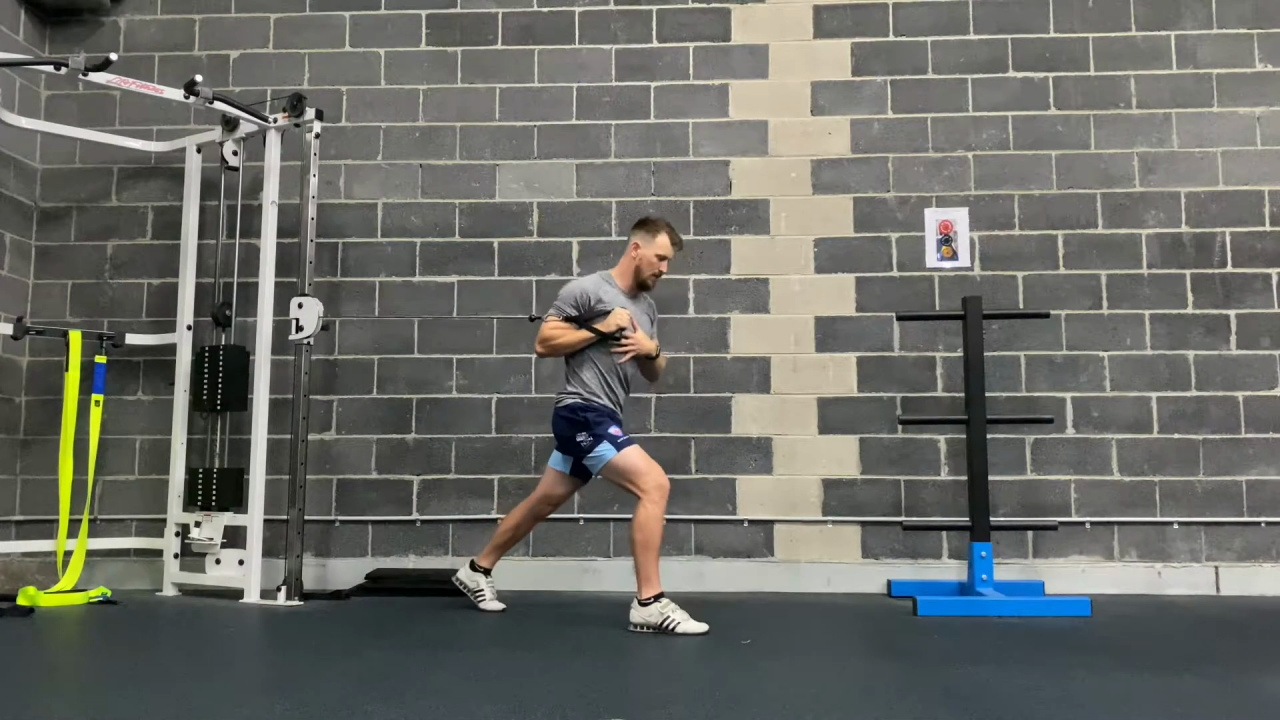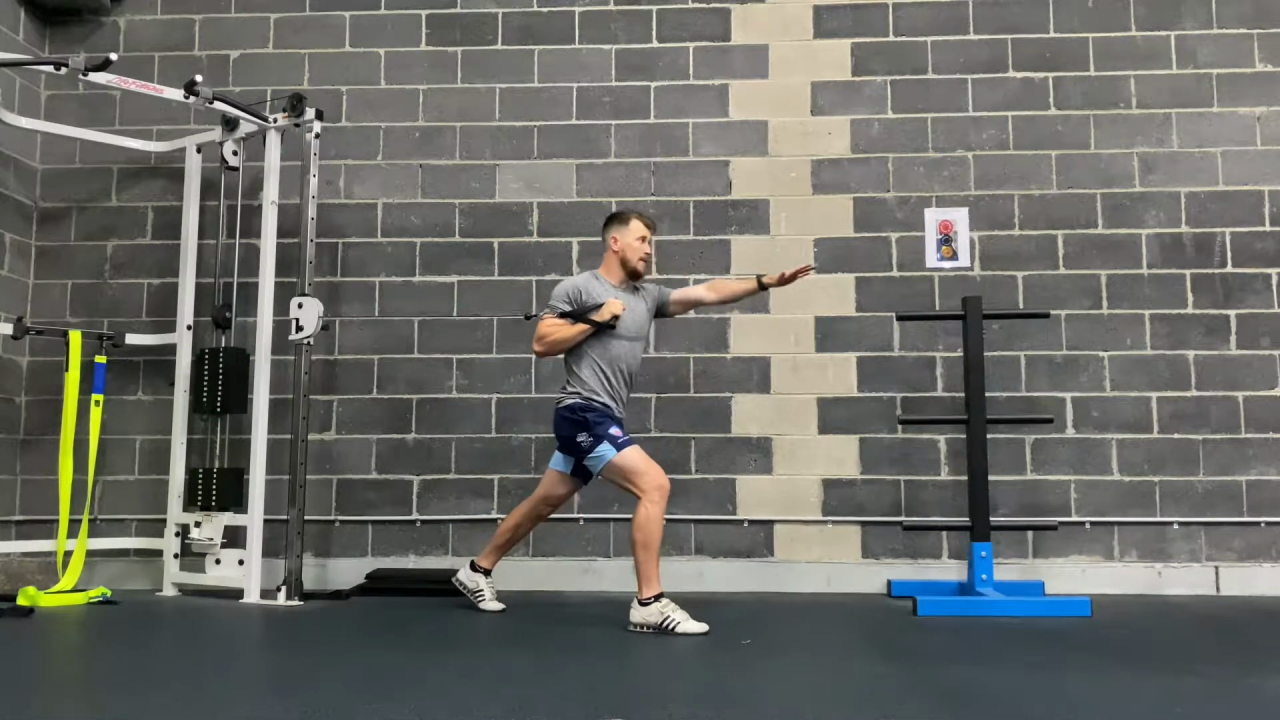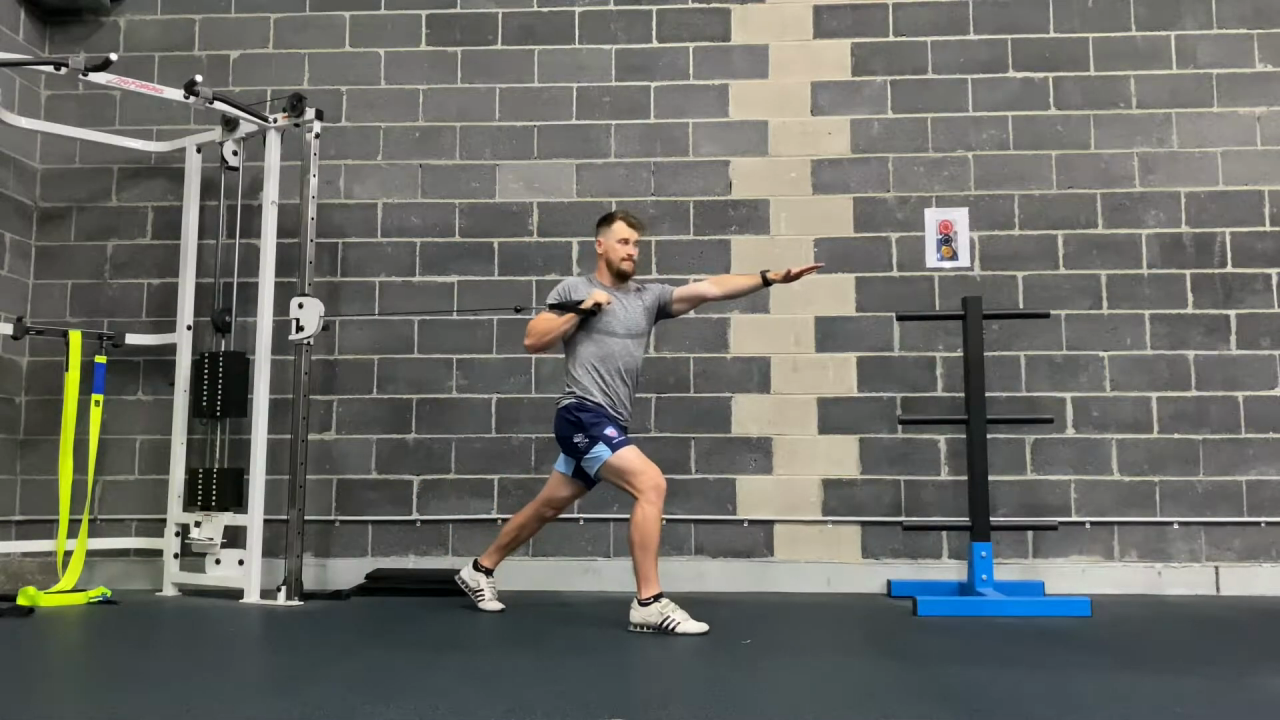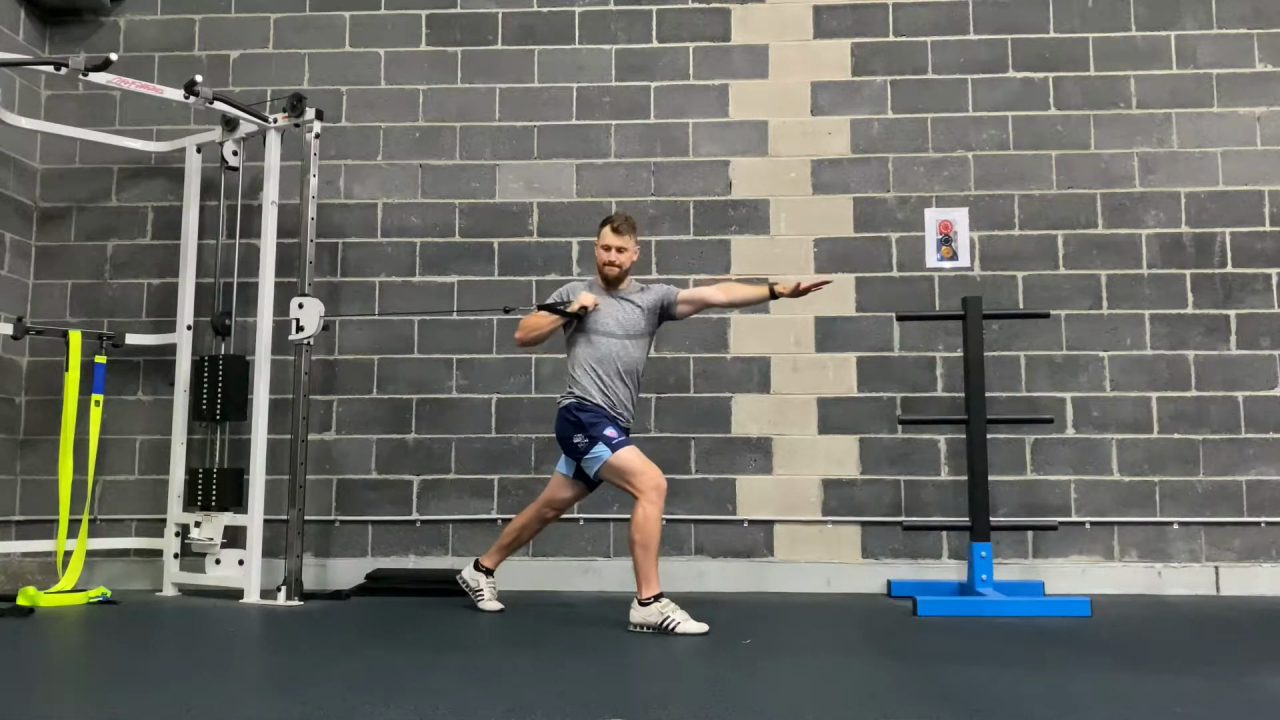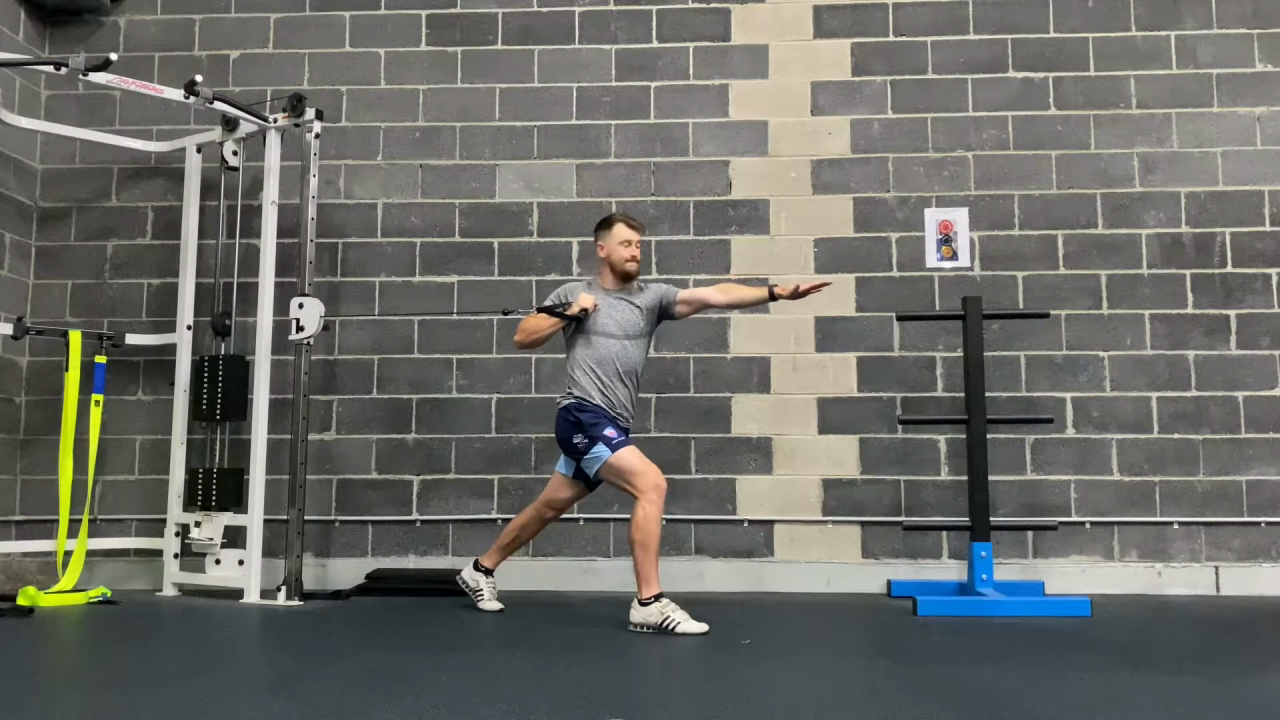
dt=0.5s
person 1, frame 1
left shoulder: (646, 306)
right shoulder: (586, 289)
left elbow: (654, 374)
right elbow: (544, 343)
left wrist: (651, 350)
right wrist: (601, 329)
left hip: (600, 419)
right hip: (583, 413)
left knee: (543, 501)
right knee: (655, 485)
left ankle: (477, 570)
right ankle: (649, 604)
person 1, frame 2
left shoulder: (648, 296)
right shoulder: (577, 288)
left elbow: (708, 293)
right elbow: (541, 344)
left wrist: (766, 281)
right wrist: (596, 319)
left hip: (602, 420)
right hip: (584, 414)
left knee: (543, 503)
right knee: (654, 485)
left ankle: (477, 571)
right ankle: (649, 604)
person 1, frame 3
left shoulder: (649, 296)
right shoulder: (572, 289)
left elbow: (711, 289)
right elbow: (533, 340)
left wrist: (771, 277)
right wrist: (582, 309)
left hip: (608, 423)
right hip: (583, 415)
left knee: (548, 506)
right knee: (651, 484)
left ankle: (480, 570)
right ankle: (649, 603)
person 1, frame 4
left shoulder: (654, 297)
right shoulder: (574, 292)
left elbow: (716, 294)
right elbow: (523, 335)
left wrist: (778, 290)
right wrist: (569, 311)
left hip: (611, 426)
right hip: (583, 417)
left knee: (549, 507)
right knee: (652, 485)
left ankle: (481, 569)
right ankle: (649, 604)
person 1, frame 5
left shoulder: (652, 296)
right shoulder: (571, 292)
left elbow: (714, 295)
right elbow: (522, 337)
left wrist: (778, 292)
right wrist: (570, 313)
left hip: (611, 426)
right hip: (583, 417)
left knee: (549, 507)
right knee: (651, 485)
left ankle: (481, 570)
right ankle: (649, 603)
